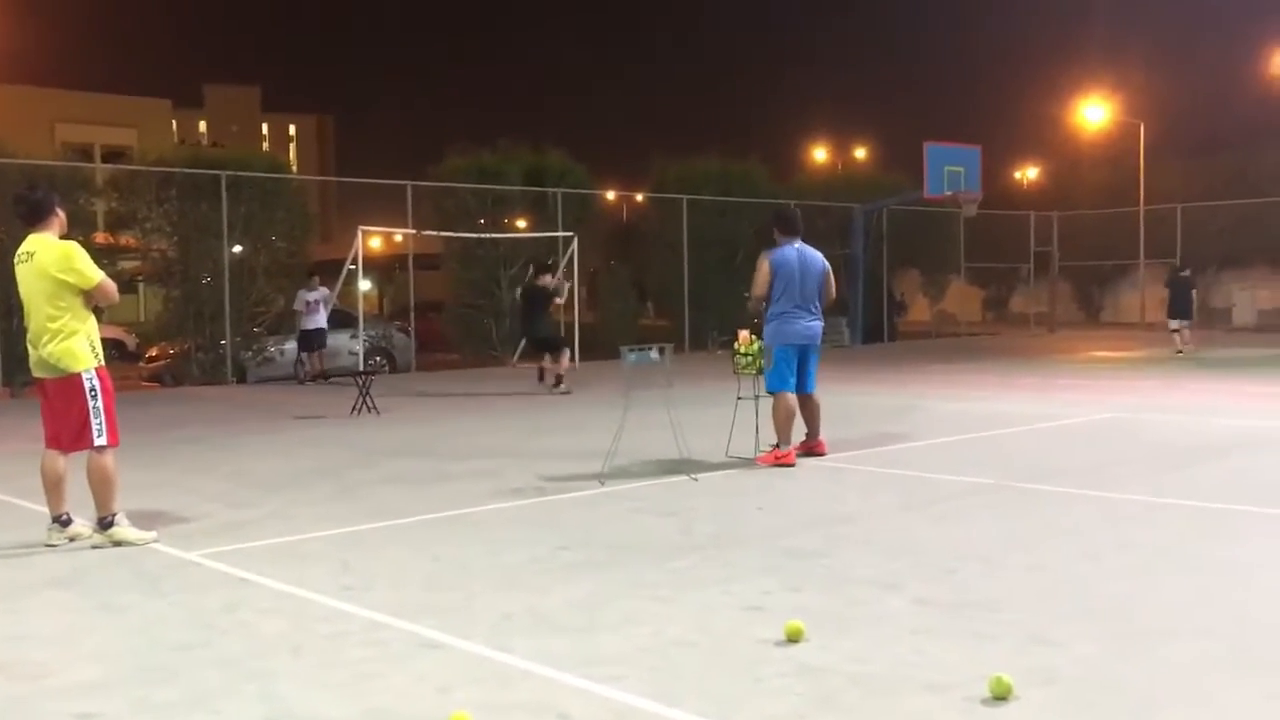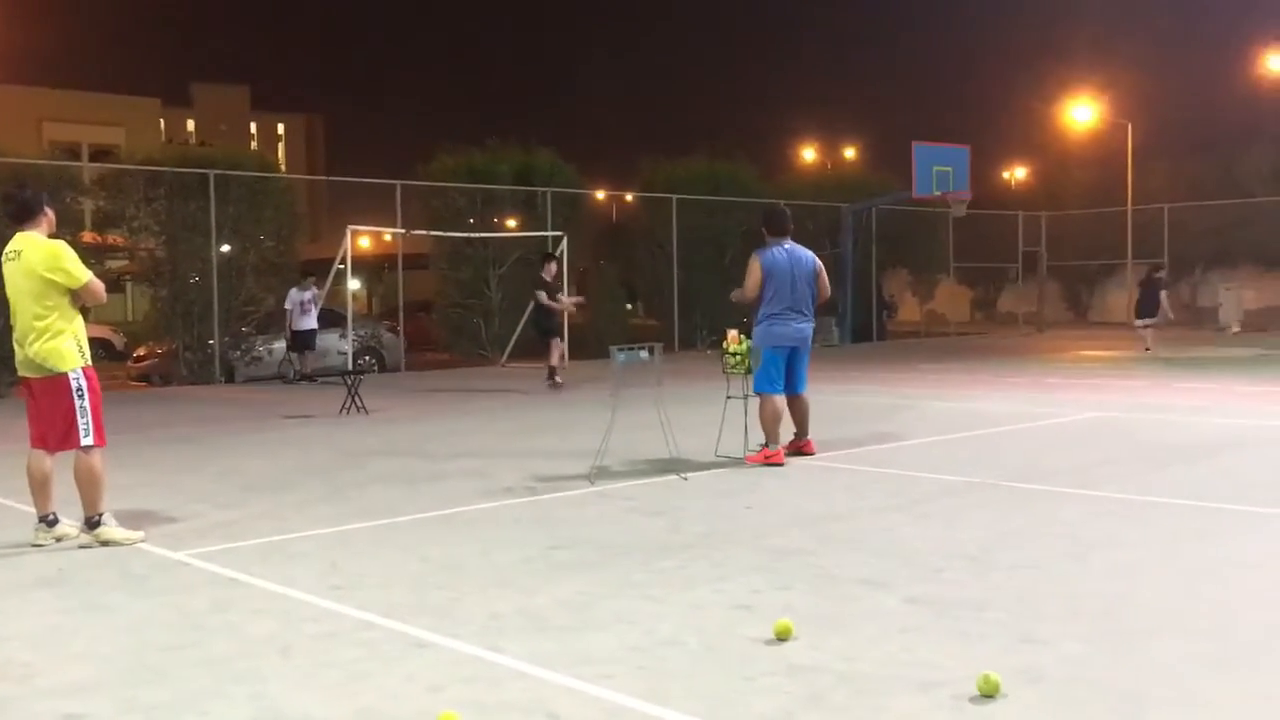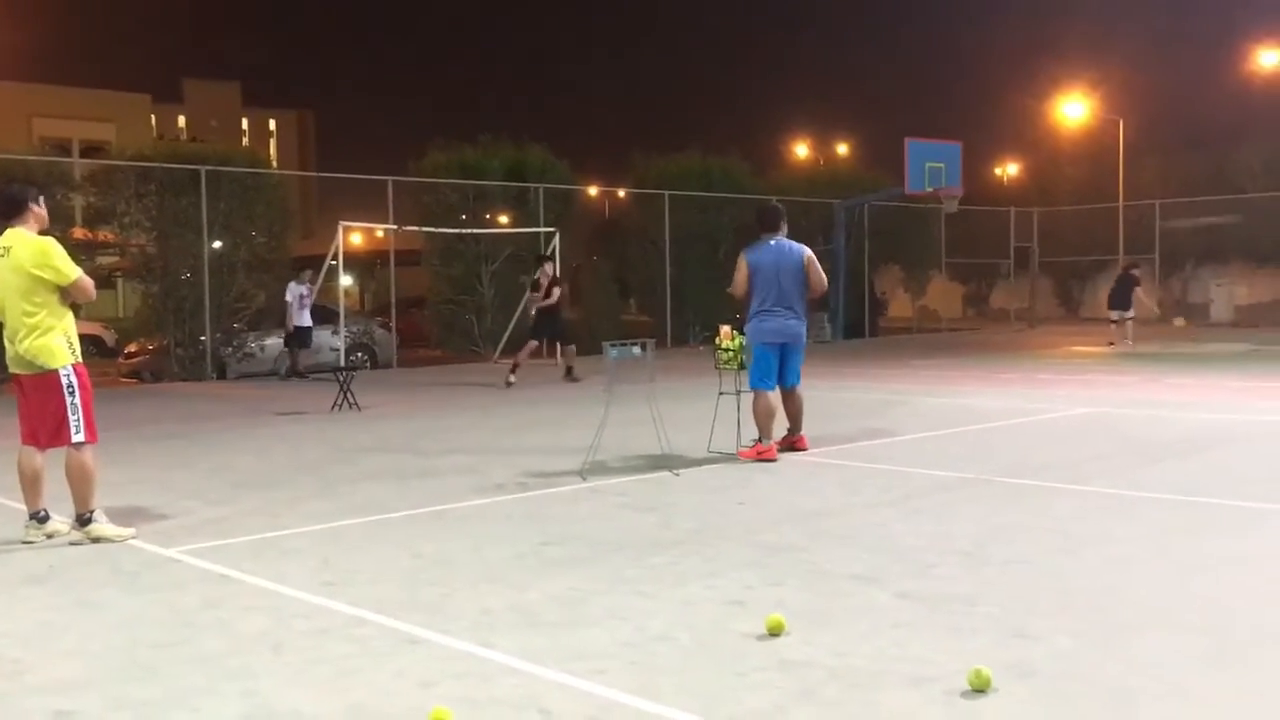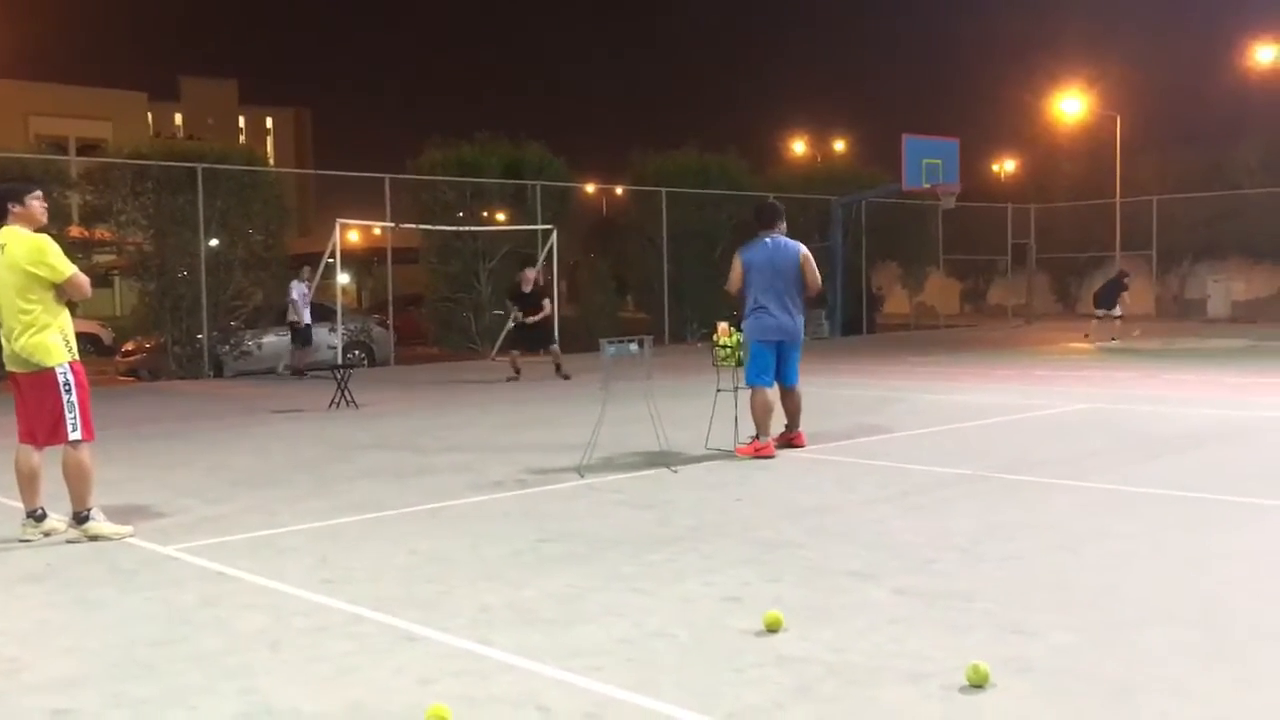
dt=0.3s
person 1, frame 1
left shoulder: (24, 255)
right shoulder: (65, 250)
right elbow: (110, 294)
left wrist: (81, 293)
right wrist: (90, 291)
left hip: (45, 359)
right hip: (77, 359)
left knee: (56, 445)
right knee: (101, 444)
left ankle: (60, 523)
right ankle: (109, 523)
person 1, frame 2
right shoulder: (52, 249)
right elbow: (97, 294)
left wrist: (68, 292)
right wrist: (77, 289)
left hip: (31, 360)
right hip: (63, 358)
left knee: (41, 445)
right knee: (88, 443)
left ankle: (46, 523)
right ankle: (96, 523)
person 1, frame 3
right shoulder: (42, 246)
right elbow: (87, 291)
left wrist: (60, 289)
right wrist: (68, 287)
right hip: (54, 355)
left knee: (33, 442)
right knee: (80, 440)
left ankle: (38, 520)
right ankle: (87, 520)
person 1, frame 4
right shoulder: (36, 243)
right elbow: (82, 289)
left wrist: (56, 287)
right wrist: (64, 283)
right hip: (51, 353)
left knee: (30, 440)
right knee: (77, 438)
left ankle: (34, 518)
right ankle: (85, 518)
person 2, frame 1
left shoulder: (770, 257)
right shoulder: (819, 258)
left elbow: (758, 293)
right elbow: (830, 295)
left wrist: (756, 305)
left hip: (782, 331)
right hip: (811, 330)
left knee: (783, 390)
right knee: (806, 390)
left ankle: (784, 450)
right ankle: (814, 441)
person 2, frame 2
left shoulder: (761, 258)
right shoulder: (810, 257)
left elbow: (750, 294)
right elbow: (824, 294)
left wrist: (737, 295)
left hip: (772, 332)
right hip: (802, 331)
left knee: (770, 392)
right knee: (796, 390)
left ankle: (773, 449)
right ankle: (803, 440)
person 2, frame 3
left shoulder: (748, 255)
right shoulder: (802, 252)
left elbow: (738, 291)
right elbow: (820, 286)
left hip: (763, 329)
right hip: (794, 328)
left knee: (762, 388)
right knee: (790, 386)
left ankle: (765, 445)
right ankle: (795, 436)
person 2, frame 4
left shoulder: (744, 254)
right shoulder: (799, 250)
left elbow: (733, 288)
right elbow: (815, 286)
left hip: (759, 326)
right hip: (791, 325)
left knee: (760, 384)
right knee: (789, 383)
left ankle: (763, 442)
right ankle: (793, 433)
